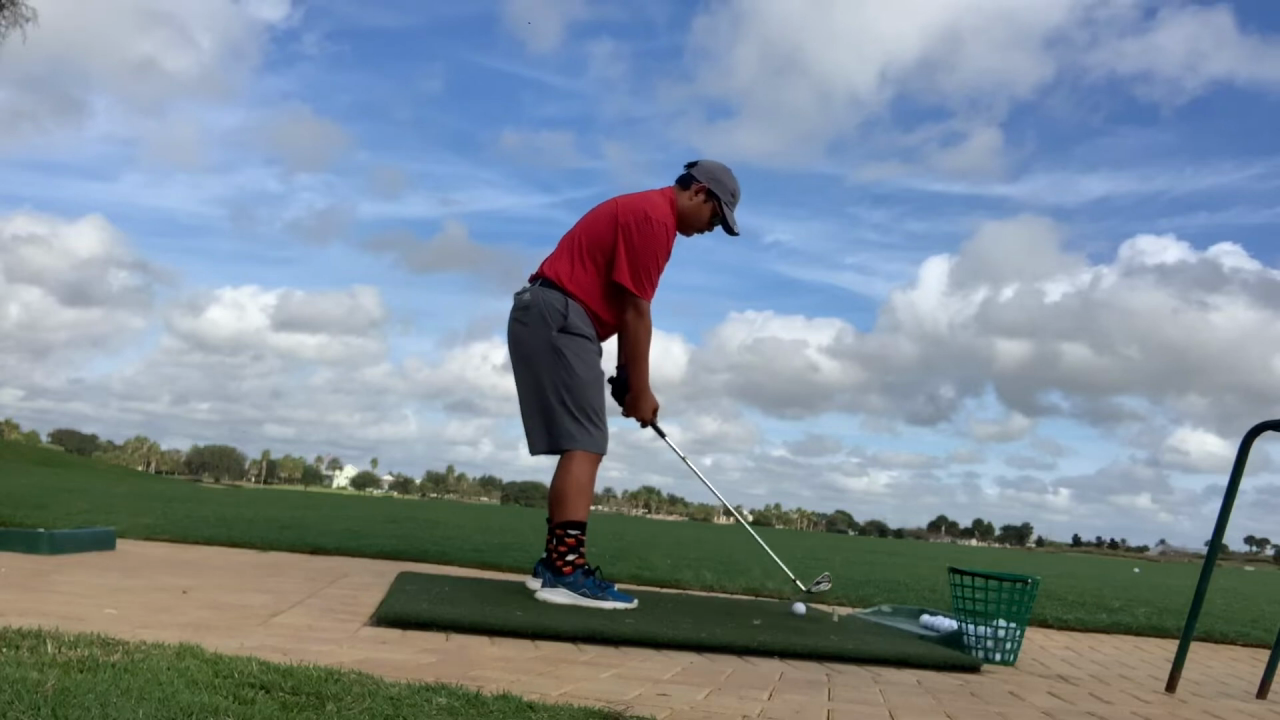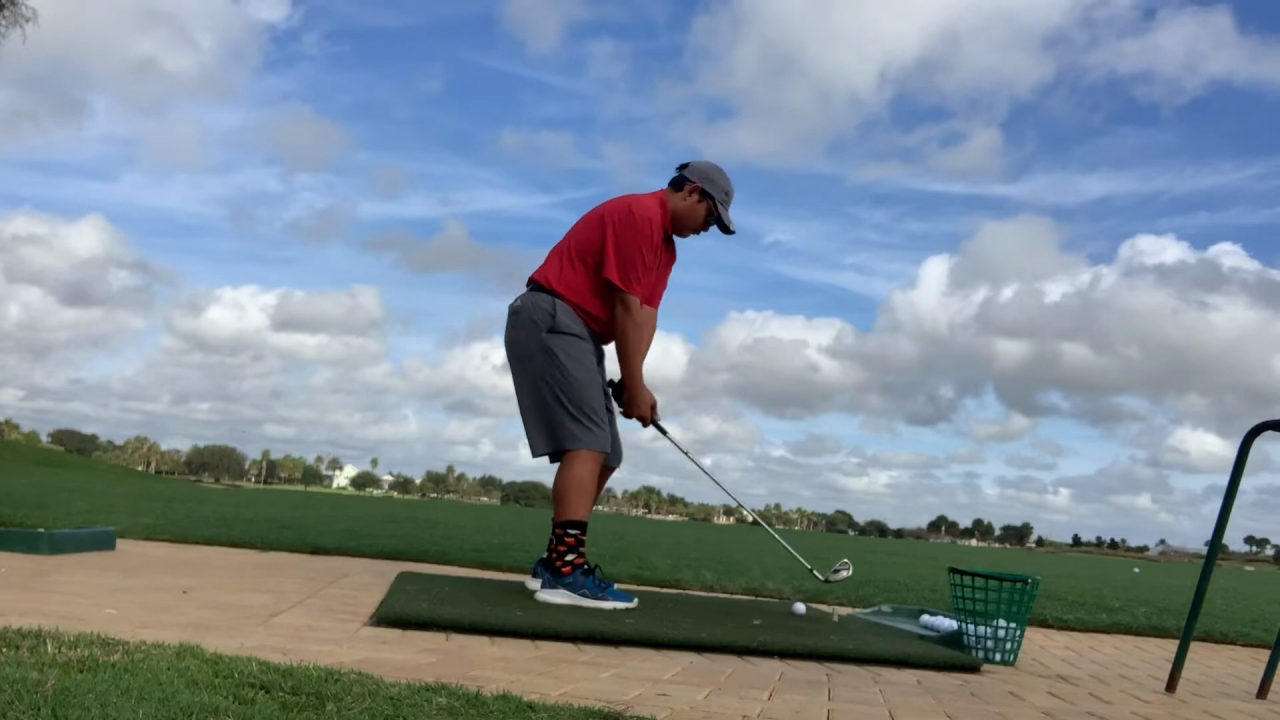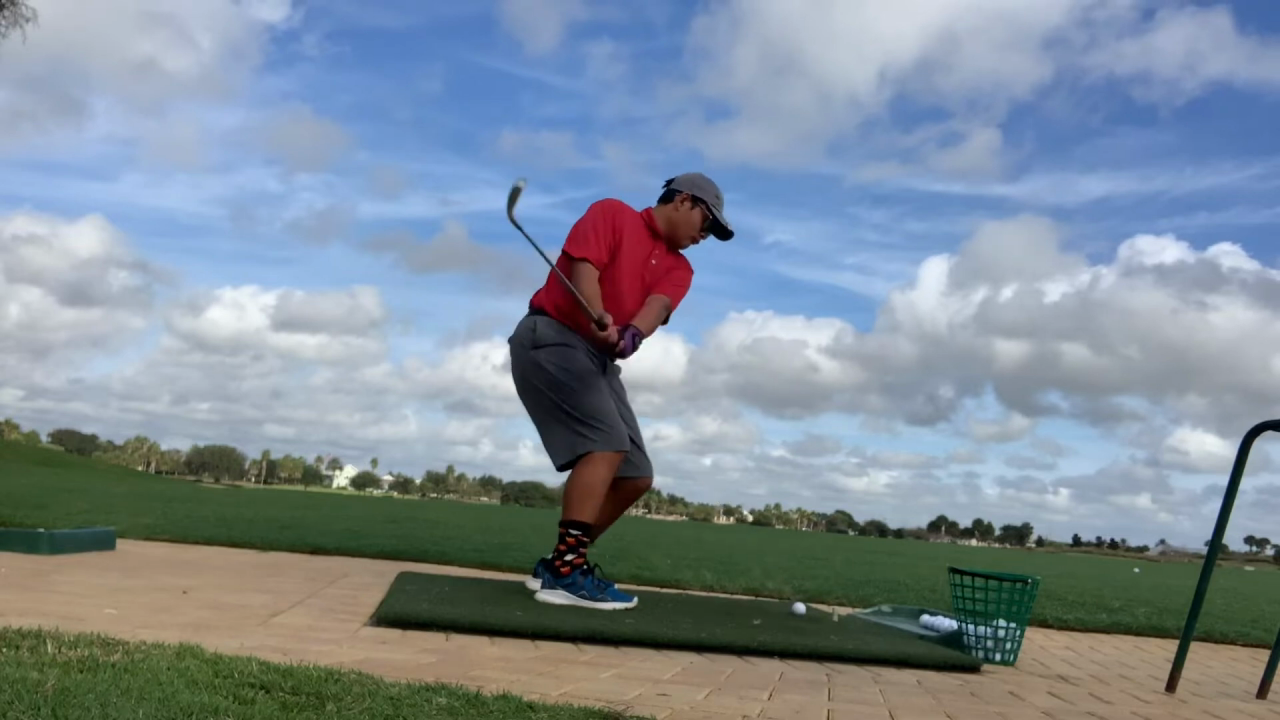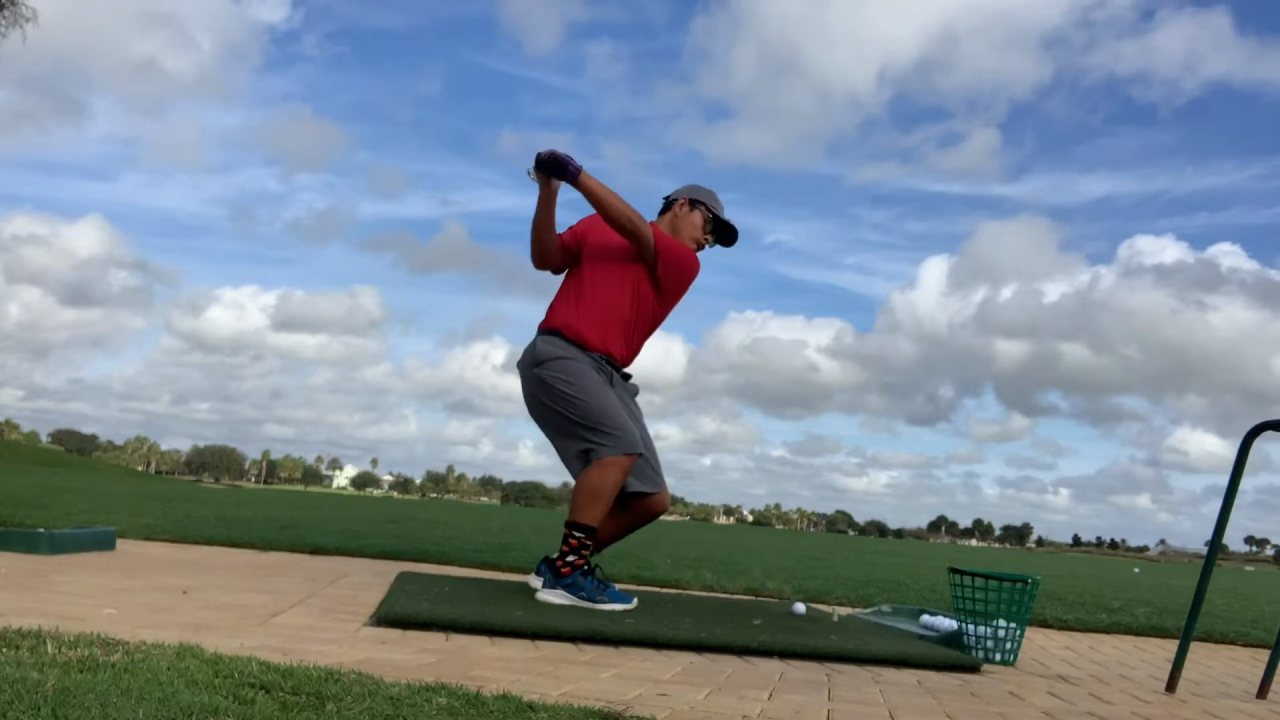
dt=0.2s
person 1, frame 1
left shoulder: (649, 215)
right shoulder: (652, 217)
left elbow: (630, 308)
right elbow: (635, 311)
left wrist: (626, 375)
right wrist: (641, 389)
left hip: (551, 320)
right hip: (557, 317)
left knee: (579, 444)
right knee: (584, 443)
left ankle: (555, 562)
right ankle: (567, 571)
person 1, frame 2
left shoulder: (665, 244)
right shoulder: (638, 214)
left elbow: (645, 312)
right elbow: (625, 306)
left wrist: (630, 377)
right wrist: (635, 386)
left hip: (570, 332)
right hip: (550, 321)
left knee: (604, 456)
right knee: (588, 444)
left ankle: (556, 563)
right ankle: (566, 571)
person 1, frame 3
left shoulder: (678, 267)
right shoulder: (611, 214)
left elbow: (655, 308)
right elbow: (582, 268)
left wrist: (631, 336)
right wrist: (599, 319)
left hip: (593, 357)
right hip: (550, 339)
left knee: (636, 476)
right knee: (607, 446)
left ankle: (559, 565)
right ankle: (566, 571)
person 1, frame 4
left shoulder: (683, 263)
right shoulder: (599, 227)
left elbow: (633, 227)
right elbow: (545, 260)
left wrist: (575, 174)
right wrist: (547, 190)
left hip: (607, 375)
right hip: (557, 357)
left knee: (653, 498)
right knee: (618, 449)
left ankle: (563, 565)
right ankle: (567, 572)
